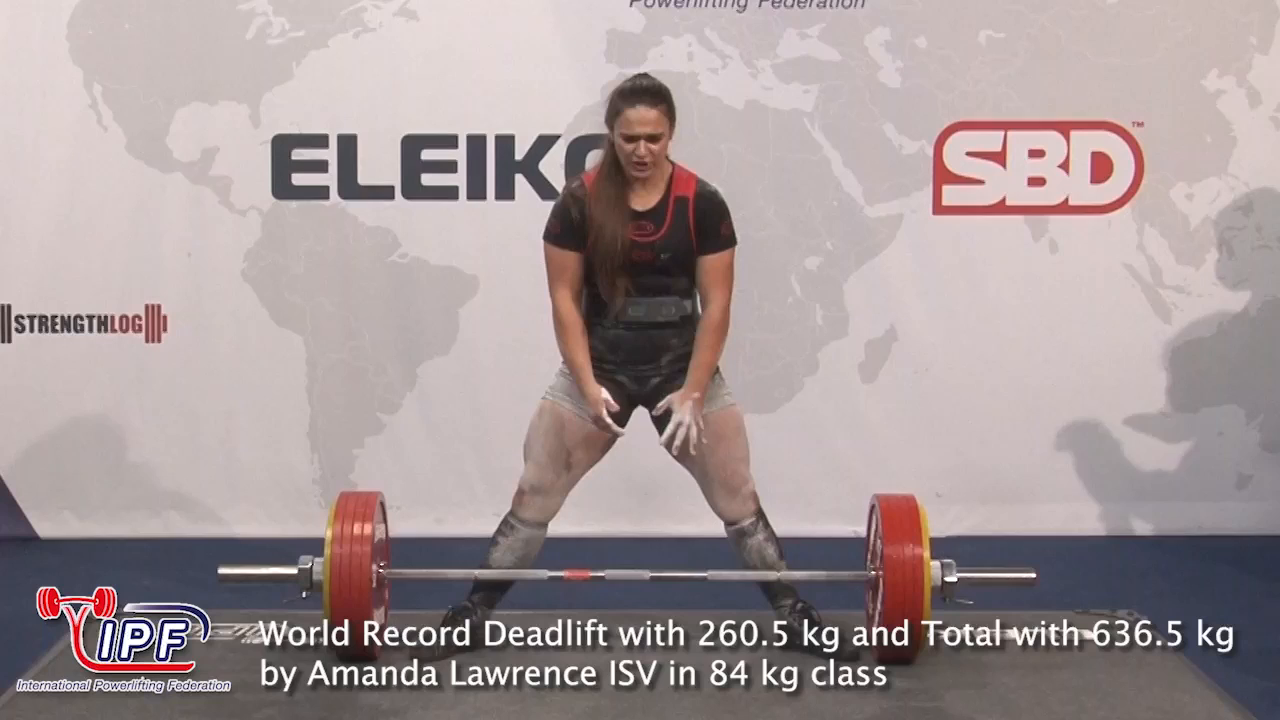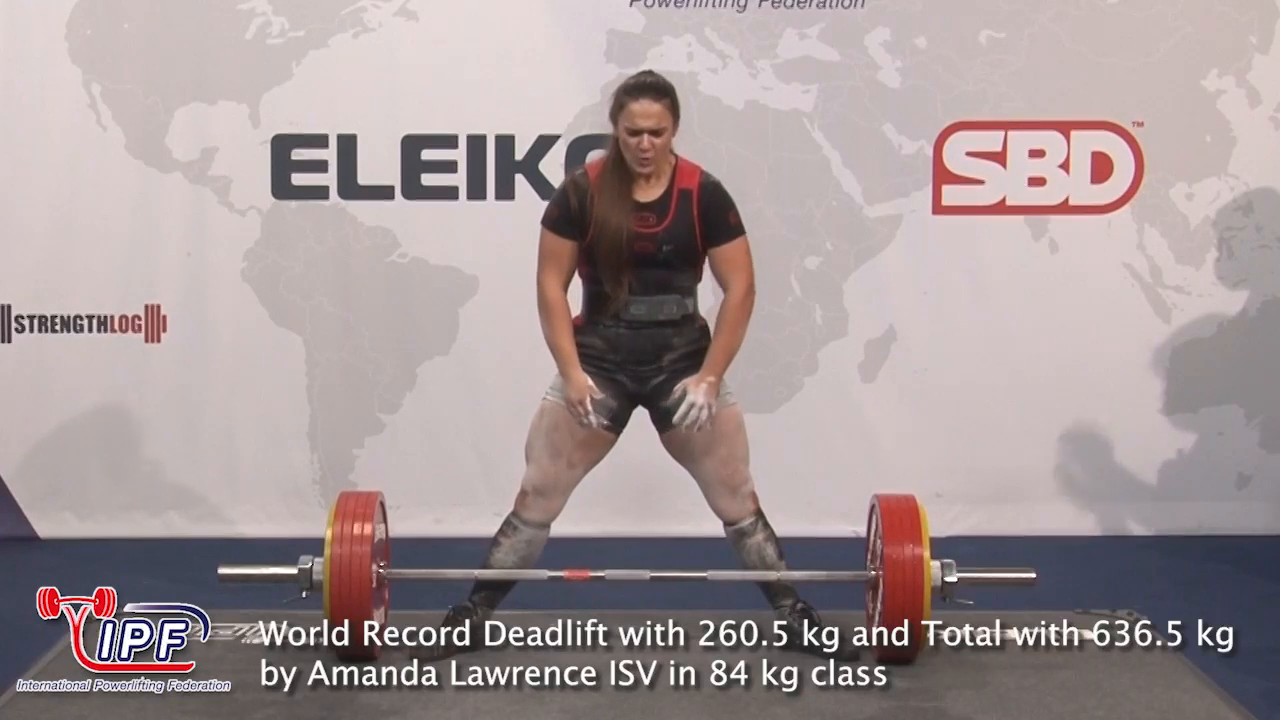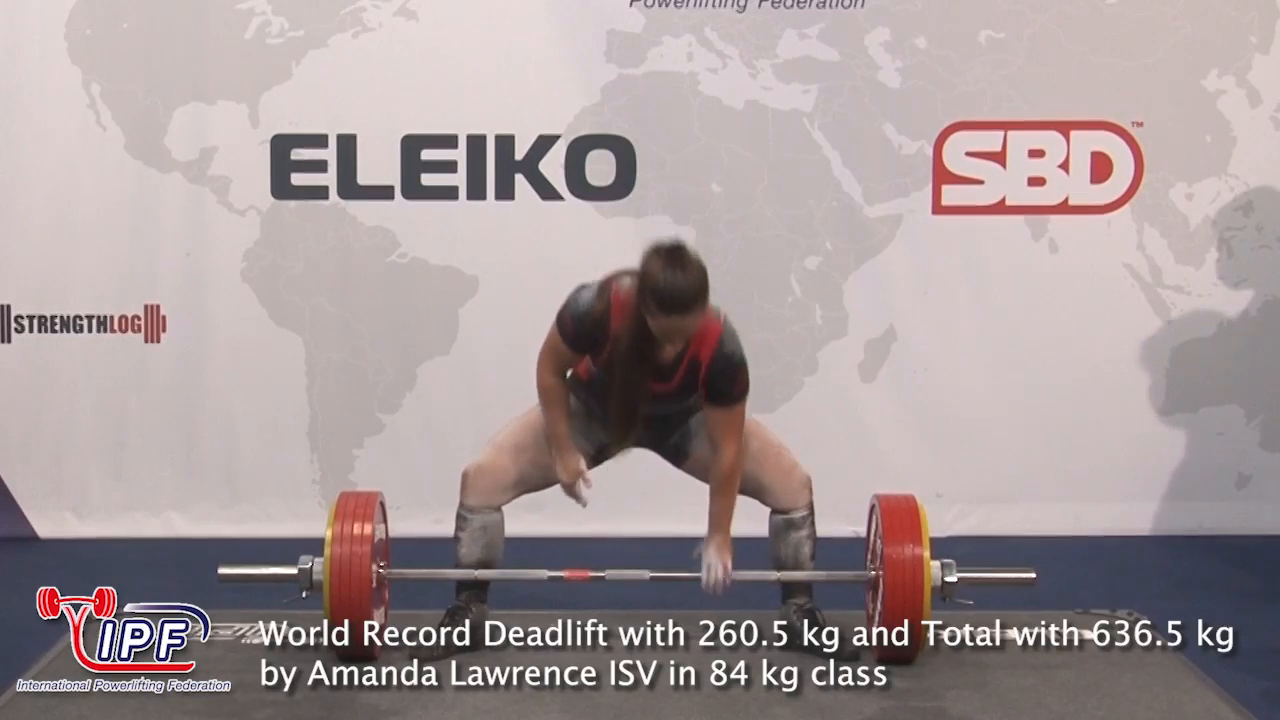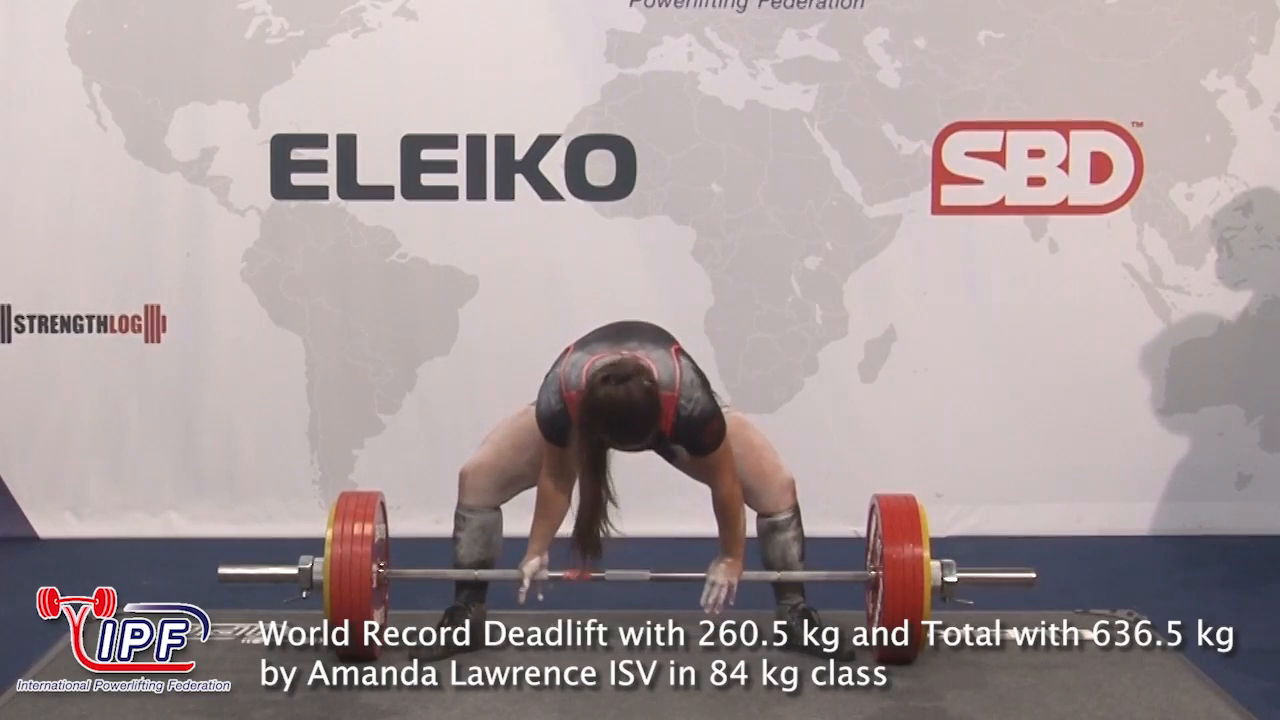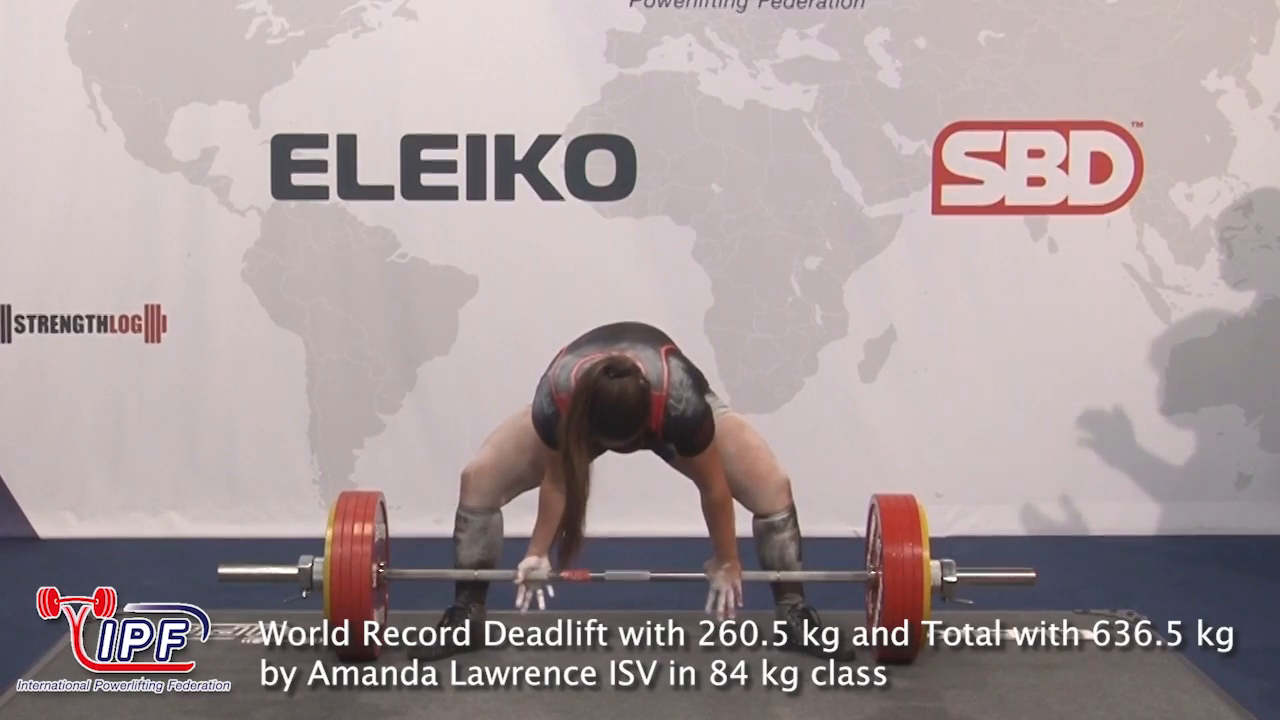
dt=1s
person 1, frame 1
left shoulder: (702, 202)
right shoulder: (579, 201)
left elbow: (715, 304)
right elbow: (565, 300)
left wrist: (692, 394)
right wrist: (588, 389)
left hip: (682, 362)
right hip: (599, 363)
left knee: (737, 497)
right knee: (534, 494)
left ankle: (794, 616)
right ankle: (471, 615)
person 1, frame 2
left shoulder: (704, 194)
right shoulder: (582, 192)
left elbow: (740, 290)
right elbow: (550, 285)
left wrist: (712, 375)
right wrist: (570, 371)
left hip: (682, 361)
right hip: (598, 361)
left knee: (736, 496)
right knee: (537, 494)
left ankle: (794, 616)
right ankle: (473, 614)
person 1, frame 3
left shoulder: (722, 348)
right shoulder: (594, 308)
left elbow: (727, 449)
right elbow: (550, 371)
left wrist: (718, 538)
right wrist: (563, 453)
left hip: (684, 423)
right hip: (595, 414)
left knee: (791, 488)
right knee: (482, 481)
left ankle: (800, 618)
right ankle: (468, 613)
person 1, frame 4
left shoulder: (690, 403)
right shoulder: (560, 397)
left elbow: (725, 483)
right elbow: (556, 478)
left wrist: (731, 558)
right wrist: (537, 551)
left hip: (671, 403)
right hip: (585, 397)
left knee: (777, 486)
right knee: (476, 478)
left ankle: (793, 613)
right ankle: (467, 611)
person 1, frame 5
left shoulder: (681, 402)
right shoulder: (555, 399)
left elbow: (713, 485)
right elbow: (558, 479)
left wrist: (726, 562)
right wrist: (538, 554)
left hip: (667, 401)
right hip: (581, 404)
left knee: (772, 487)
right knee: (478, 481)
left ankle: (793, 615)
right ankle: (467, 613)
